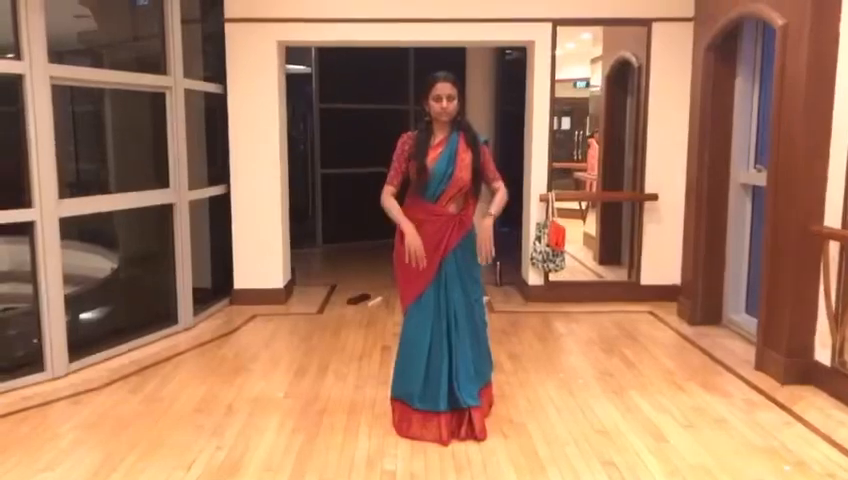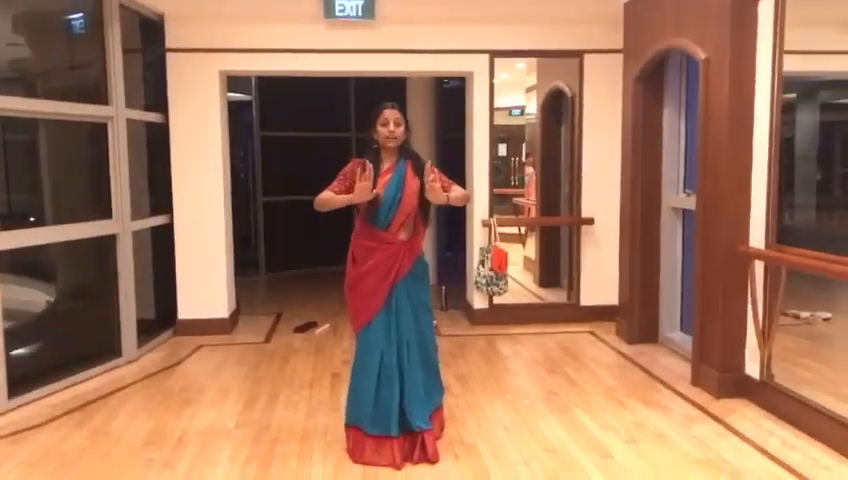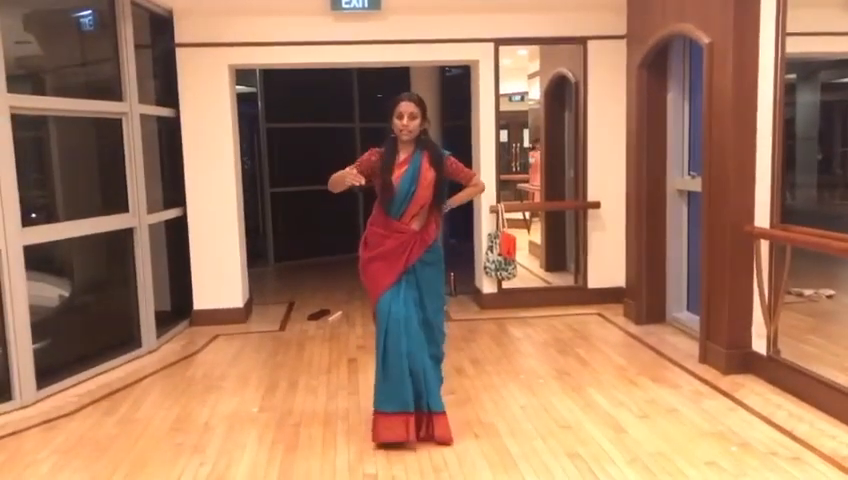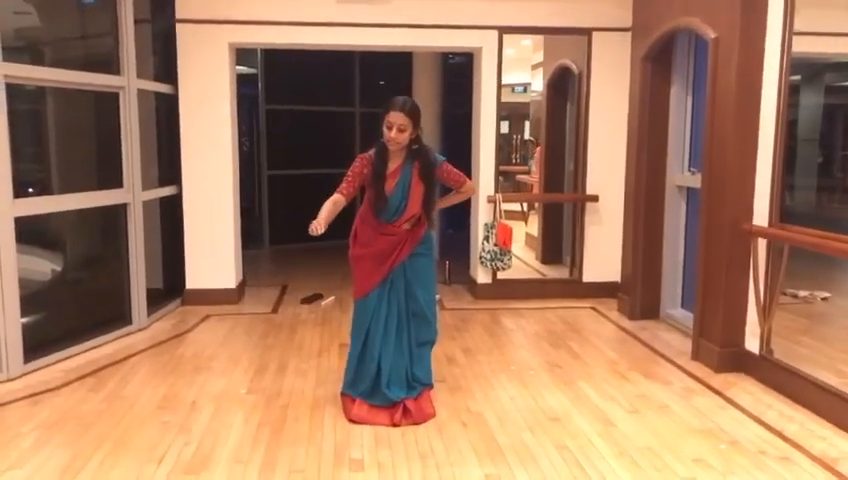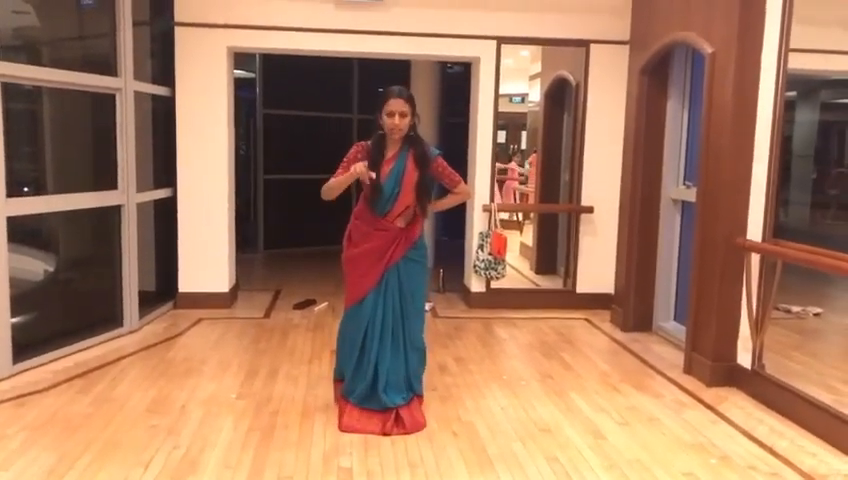
dt=1s
person 1, frame 1
left shoulder: (473, 144)
right shoulder: (410, 142)
left elbow: (499, 188)
right elbow: (388, 194)
left wrist: (488, 220)
right wrist: (407, 230)
left hip: (460, 242)
right hip: (418, 241)
left knee: (462, 316)
right knee: (422, 319)
left ankle: (464, 399)
right ankle: (422, 403)
person 1, frame 2
left shoulder: (419, 168)
right shoulder: (359, 168)
left elbow: (464, 195)
right elbow: (320, 202)
left wrist: (442, 197)
right wrist: (354, 197)
left hip: (408, 266)
right hip: (370, 266)
left knee: (413, 339)
right knee: (374, 342)
left ankle: (415, 422)
right ankle: (376, 427)
person 1, frame 3
left shoulder: (437, 159)
right shoulder: (377, 158)
left elbow: (477, 184)
right elbow: (333, 185)
left wrist: (445, 206)
right wrist: (344, 177)
left hip: (423, 253)
right hip: (384, 252)
left knee: (425, 327)
right knee: (394, 325)
left ankle: (425, 409)
right ankle: (396, 412)
person 1, frame 4
left shoulder: (428, 163)
right shoulder: (368, 162)
left elbow: (467, 188)
right elbow: (341, 196)
left wrist: (431, 207)
right wrist: (322, 219)
left hip: (413, 248)
right hip: (373, 248)
left knee: (414, 316)
right knee: (373, 317)
left ankle: (411, 389)
right ankle: (369, 389)
person 1, frame 5
left shoulder: (424, 156)
right shoulder: (363, 151)
left elbow: (463, 191)
right elbow: (326, 193)
left wrist: (424, 209)
right wrist: (350, 176)
left hip: (406, 249)
right hip: (366, 248)
left knee: (404, 321)
right knee: (364, 320)
left ankle: (401, 398)
right ankle: (360, 396)
